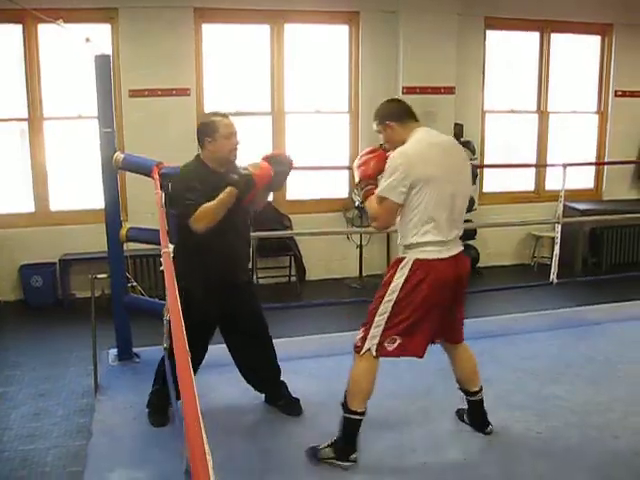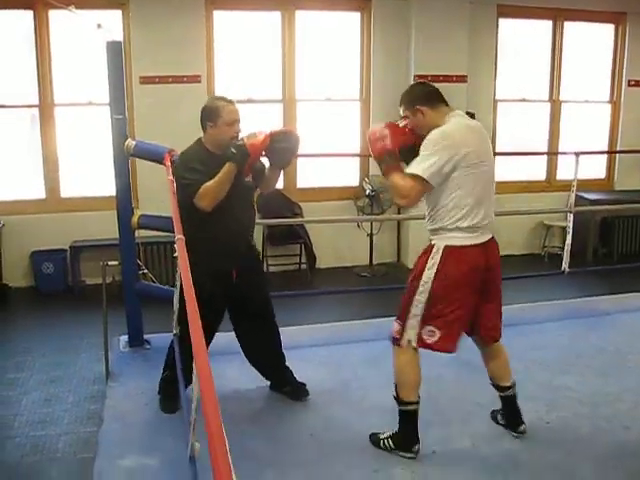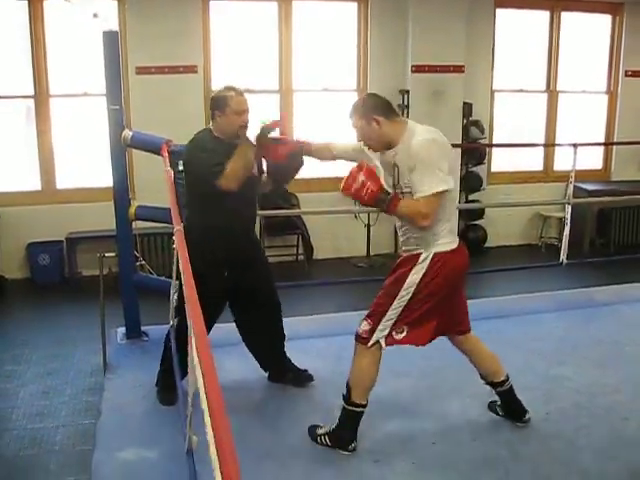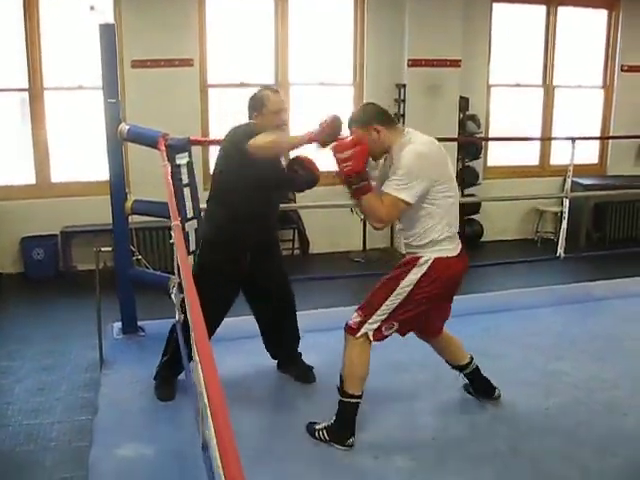
dt=0.5s
person 1, frame 1
left shoulder: (404, 157)
right shoulder: (455, 149)
left elbow: (380, 218)
left wrist: (368, 185)
left hip: (421, 266)
right hip: (455, 259)
left knee: (367, 346)
right knee: (453, 341)
left ankle: (344, 446)
right ankle: (478, 415)
person 1, frame 2
left shoulder: (444, 137)
right shoulder: (476, 130)
left elbow: (406, 194)
left wrist: (387, 160)
left hip: (451, 253)
right hip: (484, 247)
left knee: (406, 340)
right knee: (488, 336)
left ankle: (407, 436)
right ankle: (512, 414)
person 1, frame 3
left shoulder: (423, 146)
right shoulder: (395, 146)
left elbow: (425, 214)
right elbow: (343, 152)
left wrist: (380, 197)
right wrist: (300, 146)
left hip: (432, 260)
right hip: (450, 255)
left knee: (370, 337)
right knee: (460, 333)
left ankle: (345, 432)
right ankle: (512, 405)
person 1, frame 4
left shoulder: (414, 156)
right shoulder: (395, 155)
left elbow: (382, 216)
right elbow: (385, 194)
left wrist: (354, 178)
right wrist: (358, 175)
left hip: (432, 262)
right hip: (450, 258)
left knee: (358, 330)
right knee: (429, 329)
left ankle: (343, 428)
right ankle: (482, 385)
person 2, frame 1
left shoulder: (232, 170)
right shoulder: (188, 177)
left elbow: (250, 207)
right elbow: (199, 222)
left wrist: (266, 185)
right wrist: (234, 188)
left hip: (235, 274)
right hip: (198, 279)
left knee: (255, 335)
right knee: (187, 345)
left ankle: (275, 392)
right ankle: (159, 400)
person 2, frame 2
left shoulder: (239, 150)
right shoulder: (190, 160)
left elbow: (265, 186)
right elbow: (205, 200)
left wrist: (277, 163)
right wrist: (234, 162)
left hip: (243, 255)
right hip: (205, 262)
left knee: (260, 319)
right knee: (194, 329)
left ankle: (280, 377)
right ankle: (170, 387)
person 2, frame 3
left shoulder: (244, 143)
right shoulder: (201, 146)
left elbow: (254, 186)
right elbow: (228, 182)
right wrist: (250, 143)
left hip: (243, 245)
right hip: (206, 250)
left knee: (264, 306)
left ankle: (278, 367)
right ankle: (168, 378)
person 2, frame 4
left shoulder: (278, 150)
right shoulder: (242, 135)
left elbow: (276, 187)
right elbow: (259, 147)
left wrist: (298, 178)
right wrist: (315, 135)
left hip: (261, 243)
right hip: (221, 244)
left knee: (280, 303)
right knee: (201, 311)
left ankle: (289, 359)
right ankle: (167, 371)
